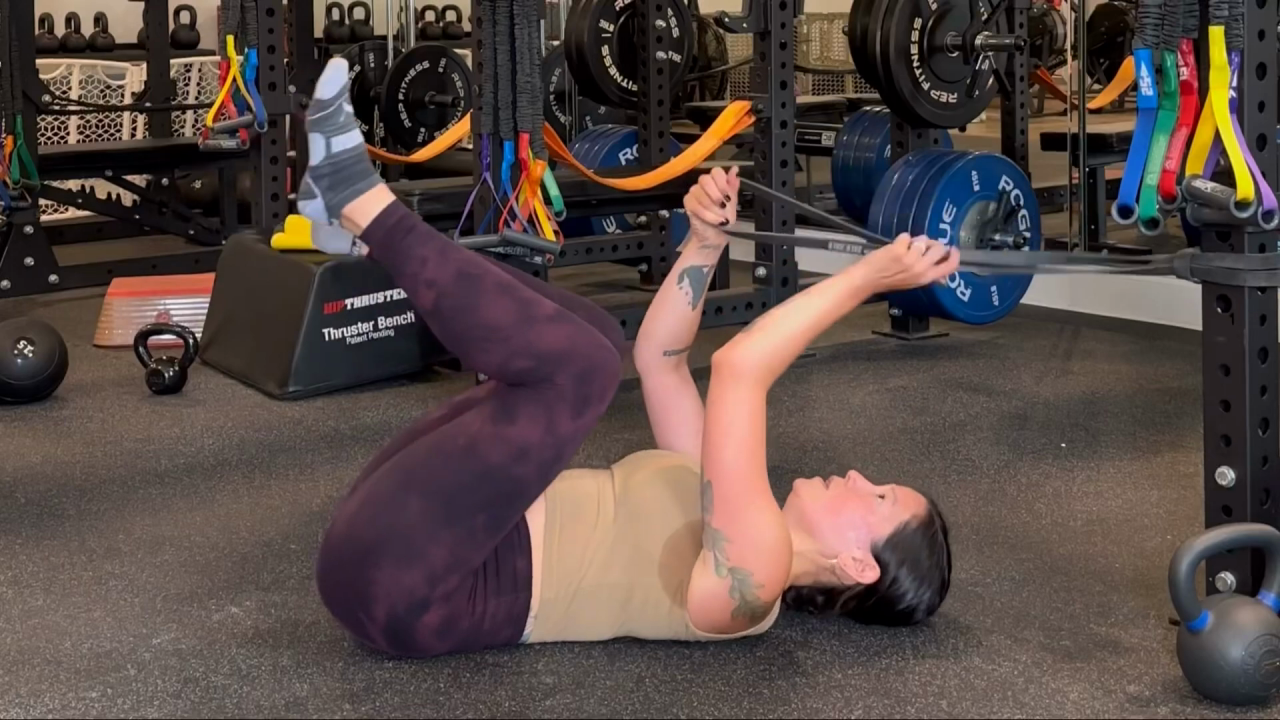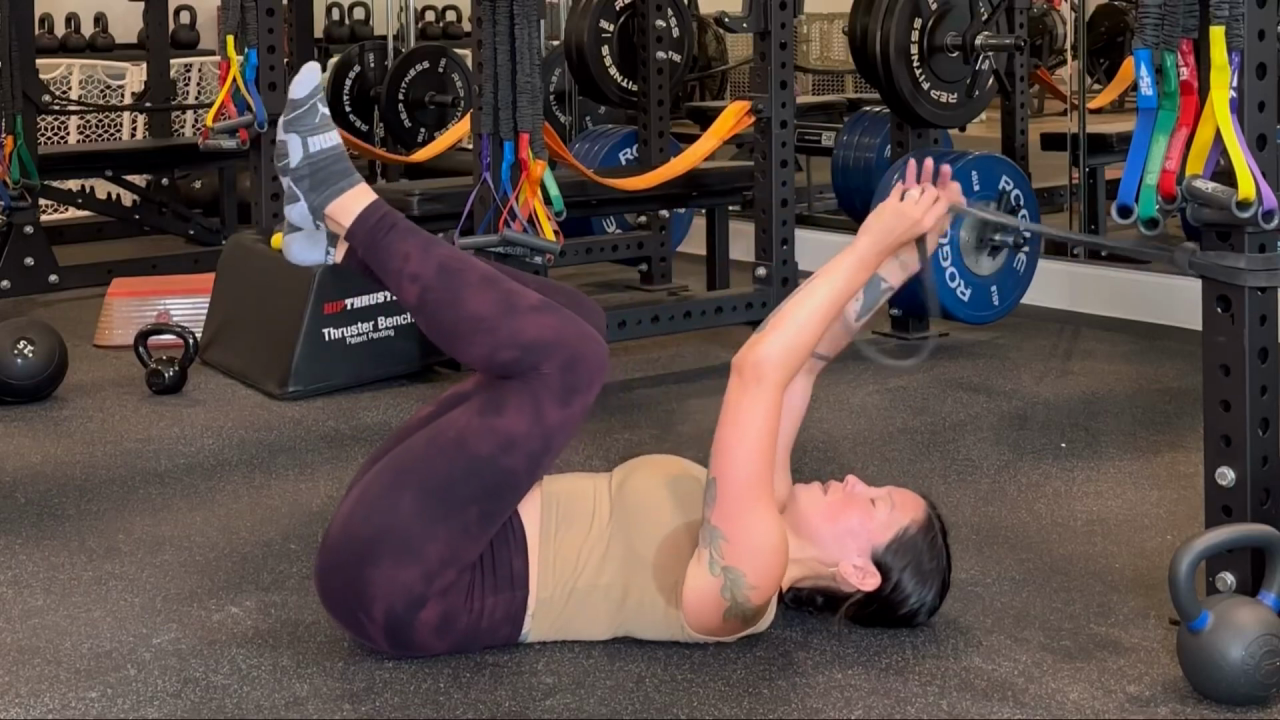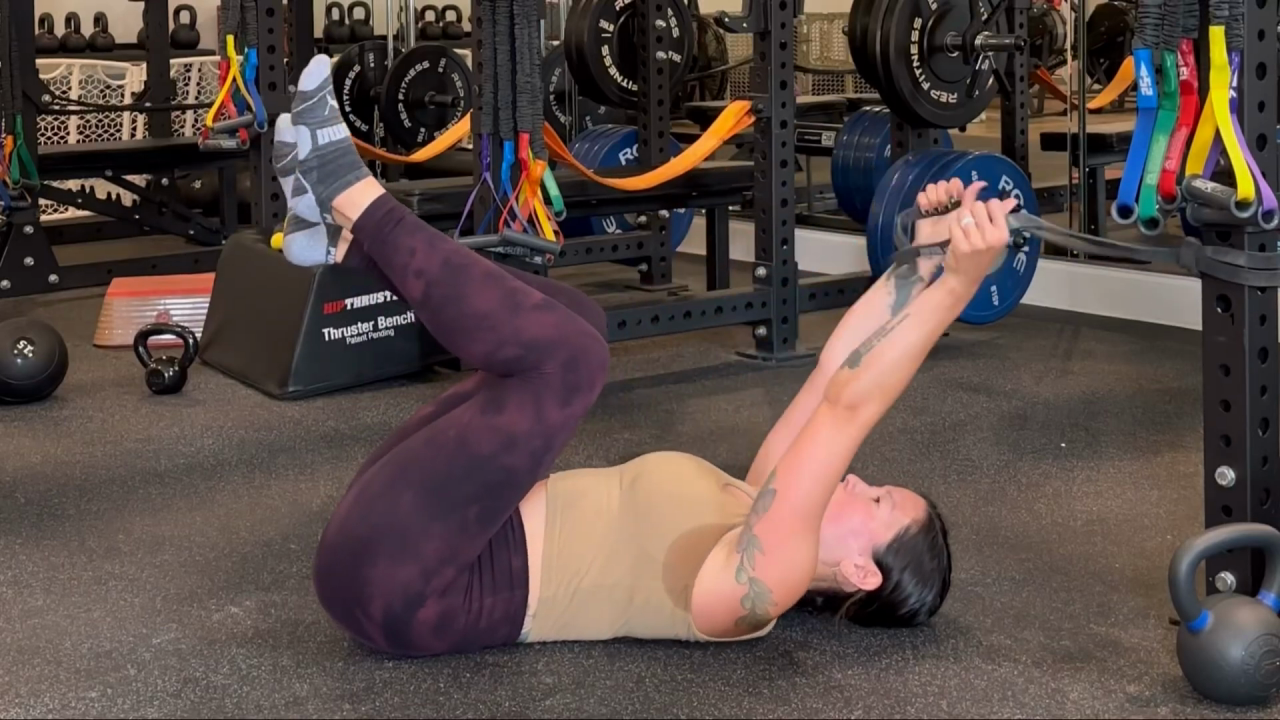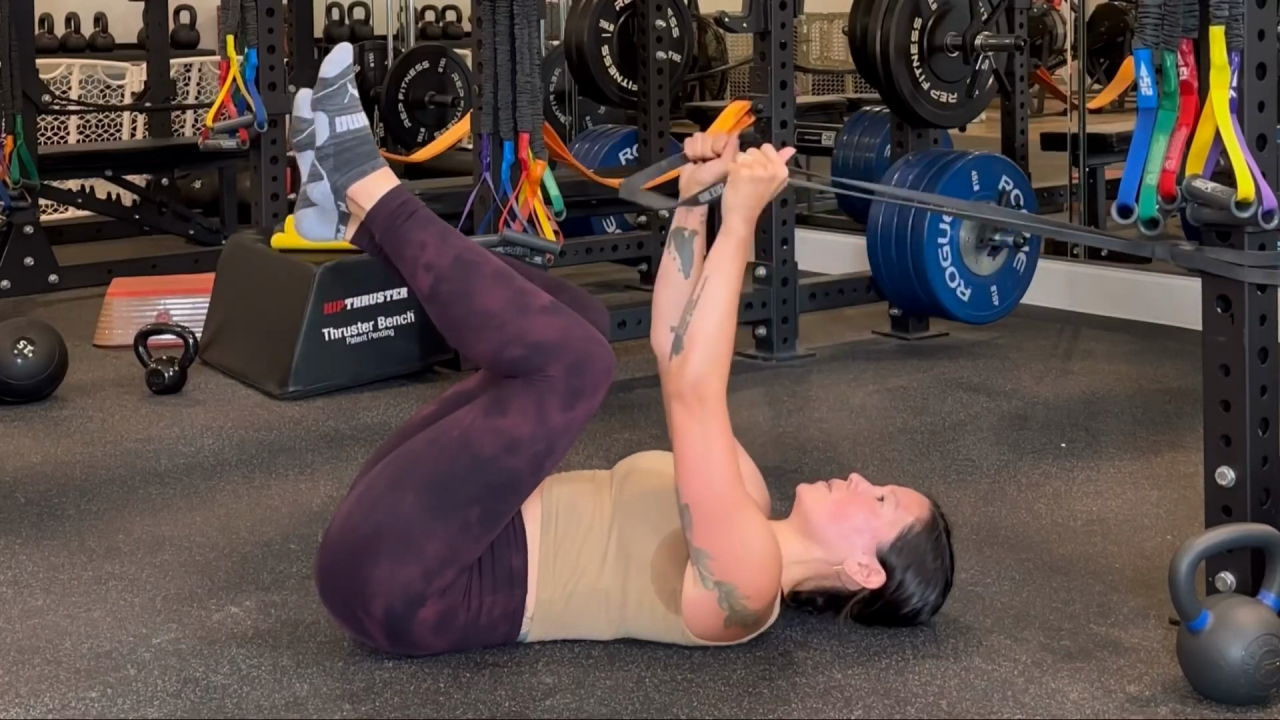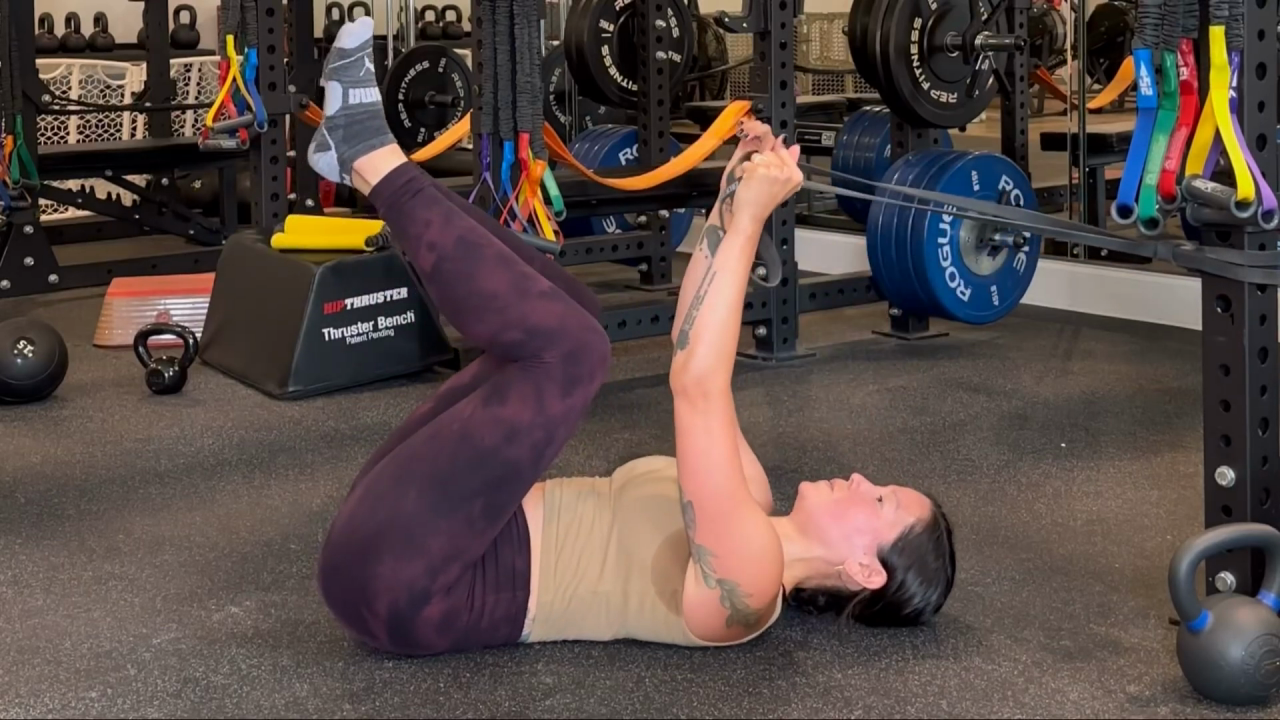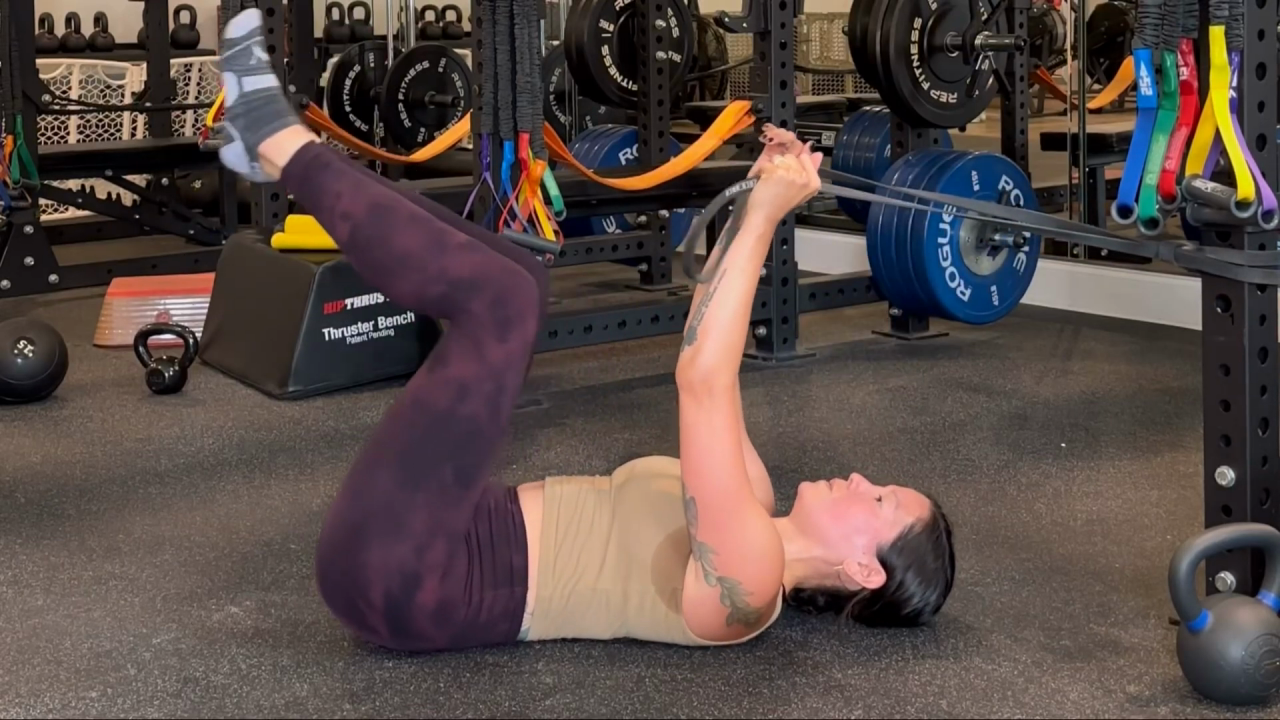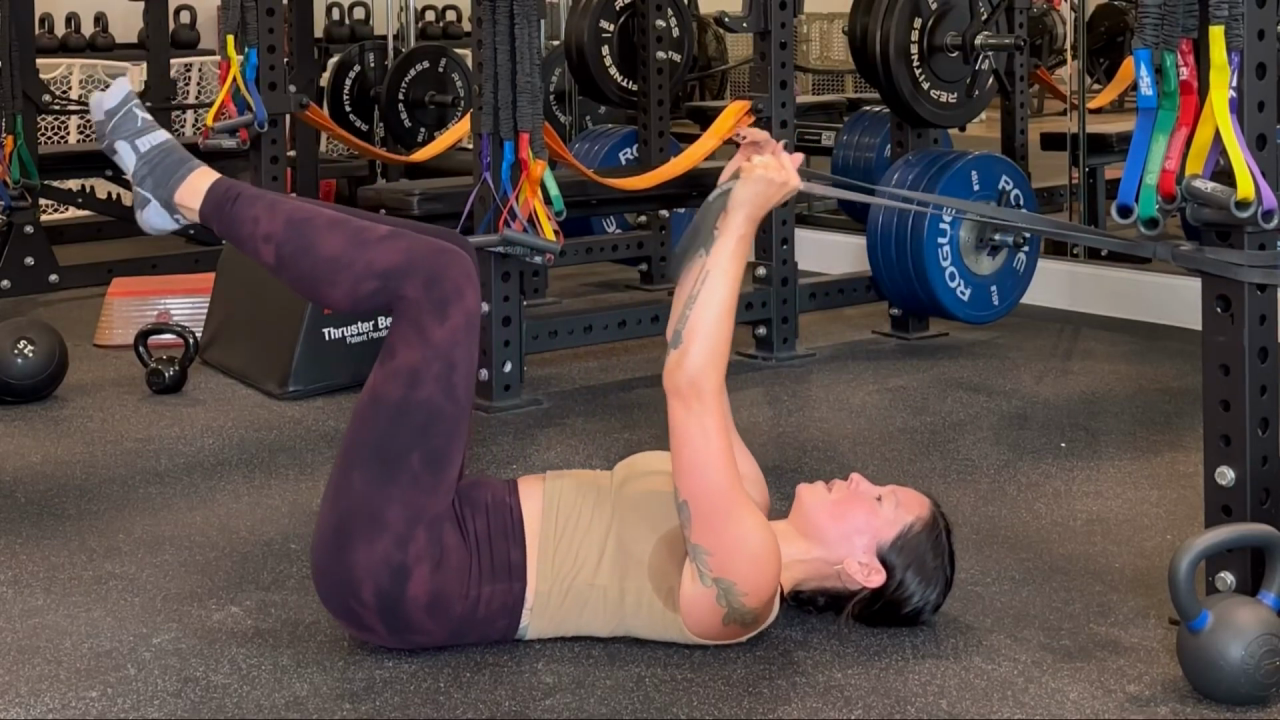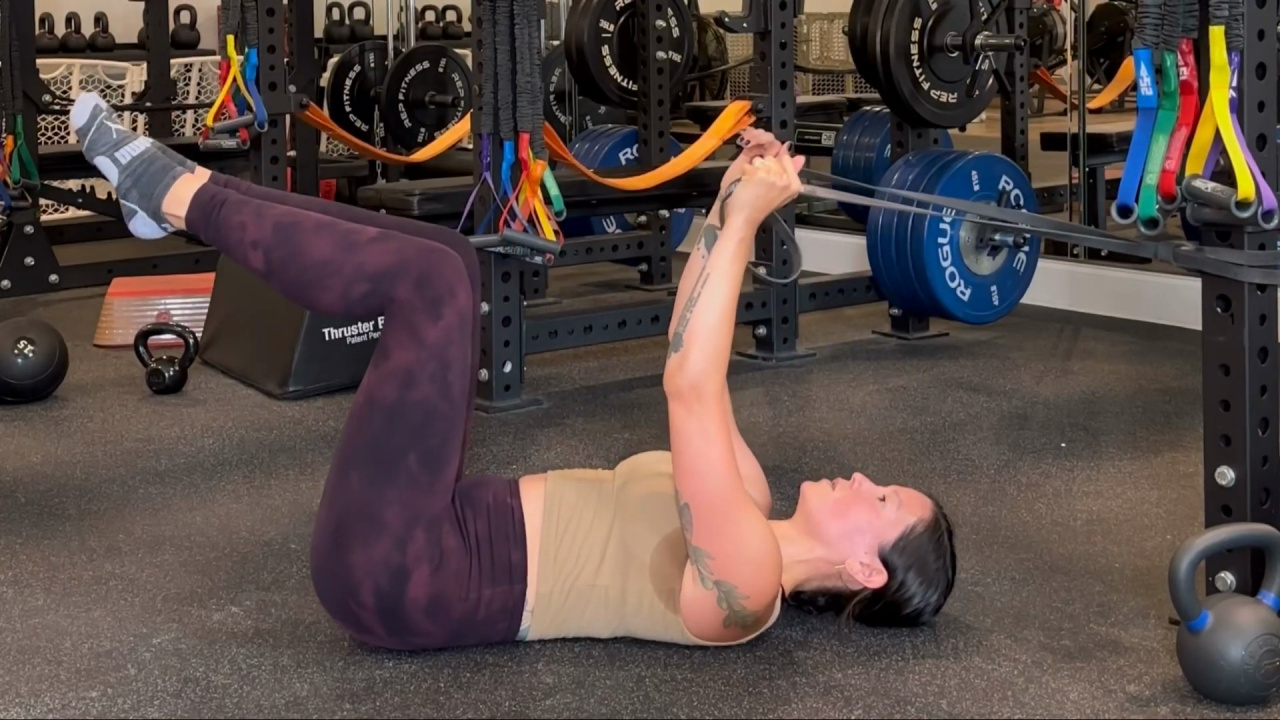
dt=0.5s
person 1, frame 1
left shoulder: (750, 578)
right shoulder: (737, 519)
left elbow: (738, 370)
right elbow: (657, 355)
left wrist: (866, 278)
right wrist: (703, 238)
left hip: (395, 578)
right hip: (406, 524)
left knee: (577, 360)
right knee: (589, 332)
left ankle: (363, 204)
right ankle: (365, 228)
person 1, frame 2
left shoulder: (747, 580)
right shoulder: (764, 519)
left elbow: (758, 371)
right elbow: (795, 361)
left wrist: (872, 248)
right wrist: (890, 266)
left hip: (395, 579)
right hip: (412, 530)
left knee: (564, 352)
right knee: (568, 320)
left ankle: (345, 203)
right ankle: (342, 243)
person 1, frame 3
left shoulder: (765, 583)
right shoulder: (755, 522)
left elbow: (849, 404)
right elbow: (837, 372)
left wrist: (956, 280)
right wrist: (928, 254)
left hip: (395, 576)
right hip: (428, 526)
left knee: (564, 350)
right knee: (569, 321)
left ankle: (353, 197)
right ankle: (344, 239)
person 1, frame 4
left shoulder: (746, 583)
right shoulder: (749, 516)
left elbow: (692, 394)
right elbow: (677, 351)
left wrist: (741, 223)
right wrist: (691, 207)
left hip: (393, 573)
right hip: (421, 521)
left knee: (572, 356)
right knee: (571, 320)
left ankle: (368, 187)
right ankle: (354, 211)
person 1, frame 5
left shoulder: (743, 583)
right shoulder: (750, 512)
left elbow: (697, 386)
right elbow: (696, 353)
left wrist: (747, 222)
right wrist: (730, 205)
left hip: (397, 577)
right hip: (421, 524)
left knee: (568, 345)
right knee: (564, 317)
left ankle: (374, 163)
right ankle: (368, 162)
person 1, frame 6
left shoulder: (743, 582)
right shoulder: (749, 510)
left elbow: (703, 382)
right elbow: (707, 361)
left wrist: (763, 219)
right wrist: (758, 203)
left hip: (397, 577)
right hip: (452, 542)
left knee: (495, 295)
right knee: (515, 281)
left ankle: (283, 144)
right ankle: (290, 150)
person 1, frame 7
left shoulder: (741, 583)
right shoulder: (745, 519)
left elbow: (691, 387)
right elbow: (695, 360)
left wrist: (744, 217)
right wrist: (733, 208)
left hip: (396, 575)
right hip: (445, 538)
left knee: (434, 276)
right knee: (440, 266)
left ankle: (191, 189)
right ankle: (195, 192)
person 1, frame 8
left shoulder: (742, 586)
right shoulder: (749, 511)
left elbow: (688, 391)
right elbow: (697, 365)
left wrist: (742, 221)
right wrist: (730, 208)
left hip: (395, 577)
right hip: (441, 530)
left knee: (427, 278)
right knee: (443, 260)
left ankle: (180, 197)
right ankle: (184, 187)
